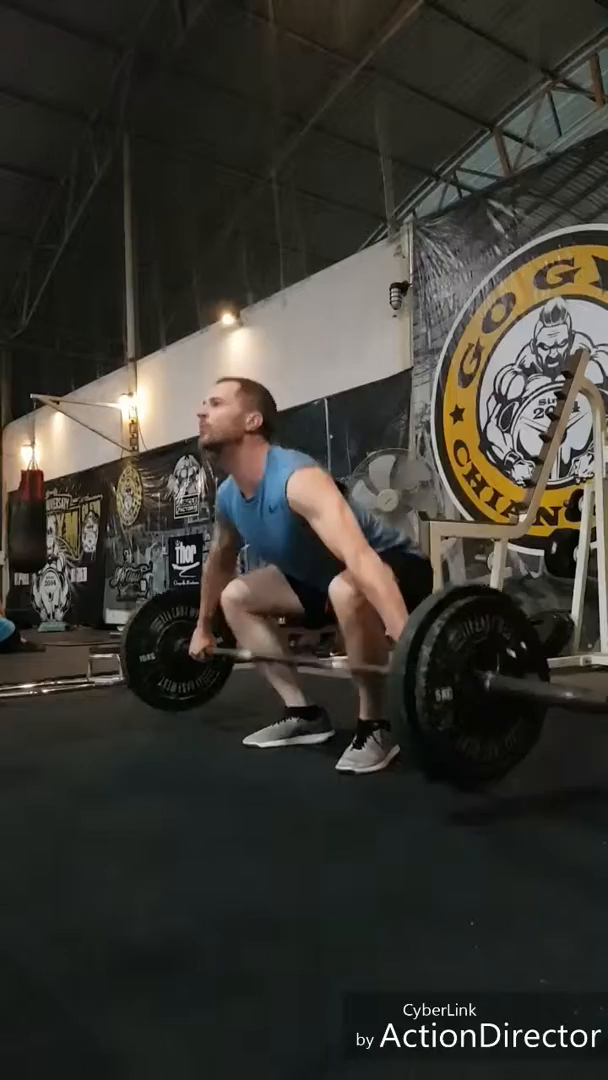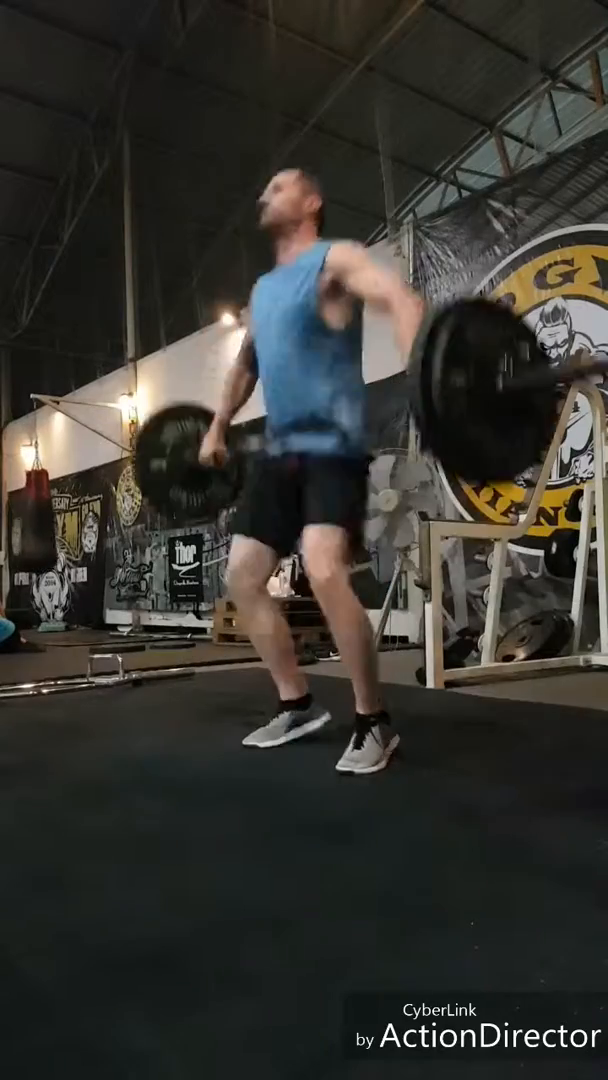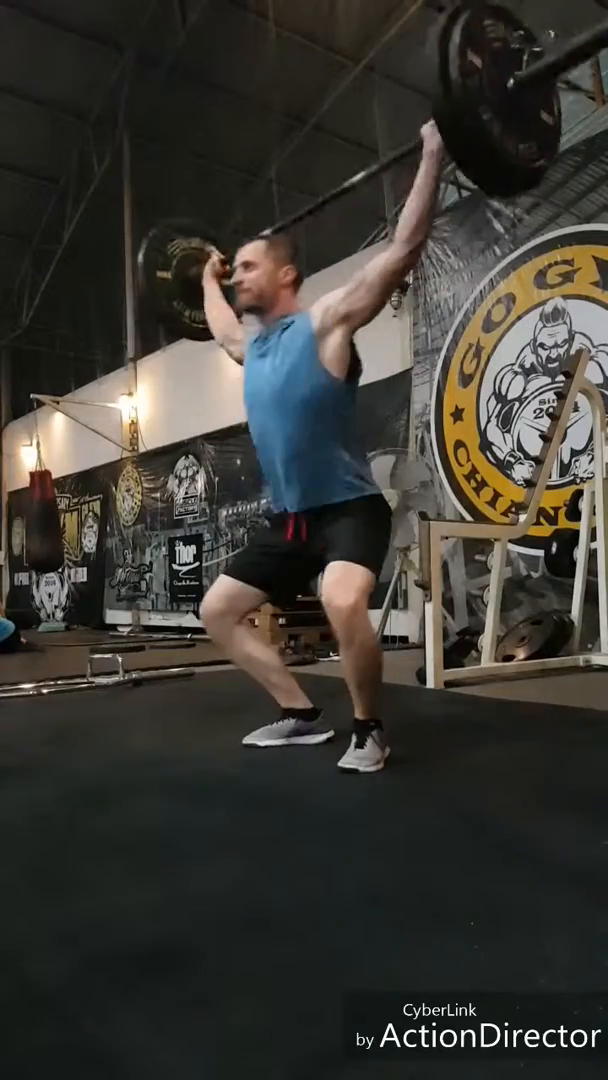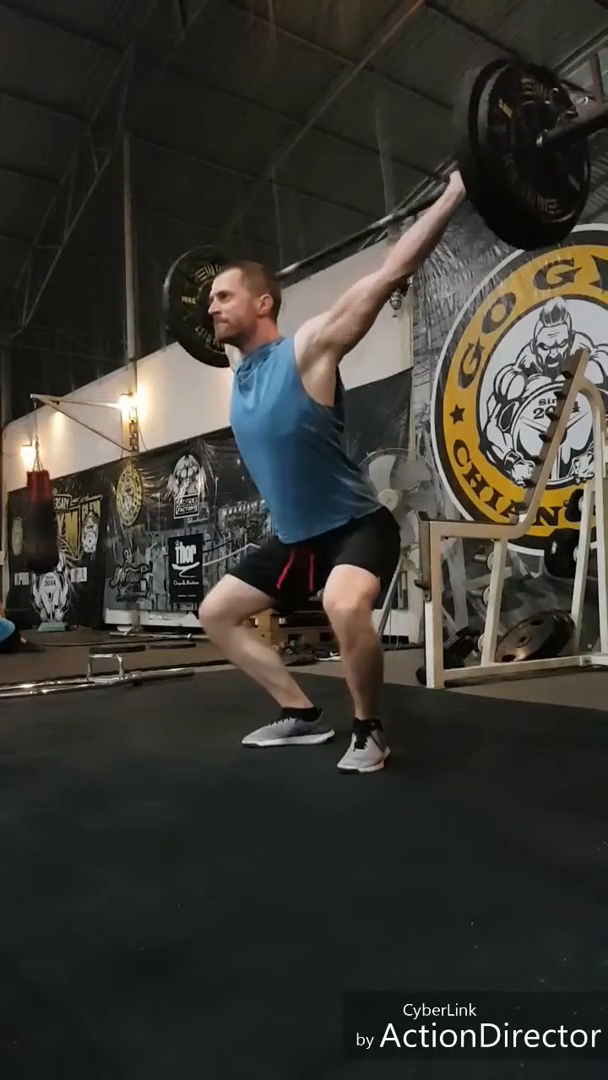
dt=0.5s
person 1, frame 1
left shoulder: (298, 480)
right shoulder: (228, 497)
left elbow: (362, 561)
right elbow: (218, 562)
right wrist: (203, 628)
left hip: (394, 567)
left knee: (346, 593)
right knee: (236, 597)
left ankle: (375, 729)
right ankle: (303, 713)
person 1, frame 2
left shoulder: (333, 261)
right shoulder: (263, 287)
left elbow: (396, 299)
right elbow: (246, 363)
right wrist: (216, 431)
left hip: (332, 447)
right hip: (280, 450)
left knee: (324, 574)
right knee: (242, 576)
left ankle: (371, 720)
right ankle: (295, 707)
person 1, frame 3
left shoulder: (326, 321)
right shoulder: (260, 344)
left elbow: (403, 249)
right elbow: (226, 333)
left wrist: (433, 156)
right wrist: (208, 279)
left hip: (349, 507)
right hip: (291, 515)
left knee: (342, 602)
right knee: (217, 610)
left ankle: (368, 729)
right ankle: (302, 714)
person 1, frame 4
left shoulder: (307, 350)
right shoulder: (243, 367)
left elbow: (388, 274)
right elbow: (229, 331)
left wrist: (455, 194)
left hip: (356, 527)
right hip: (294, 538)
left knee: (344, 606)
right knee: (216, 612)
left ankle: (369, 730)
right ankle: (302, 714)
